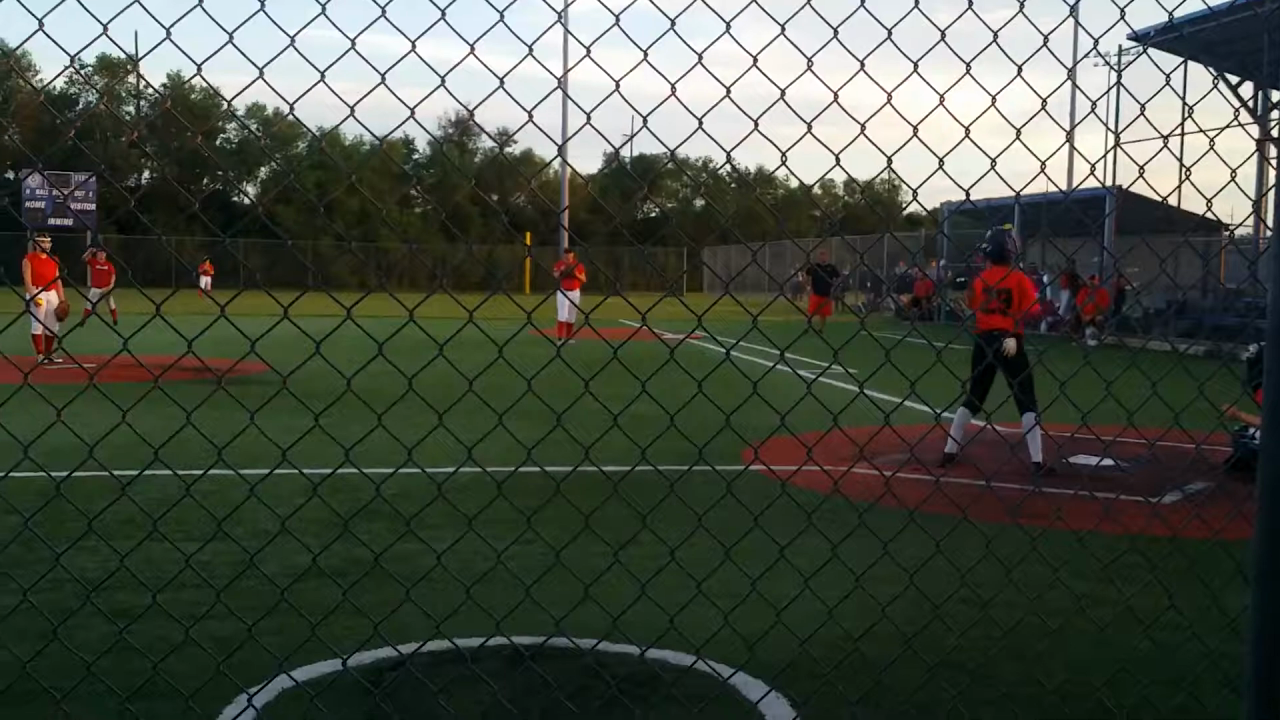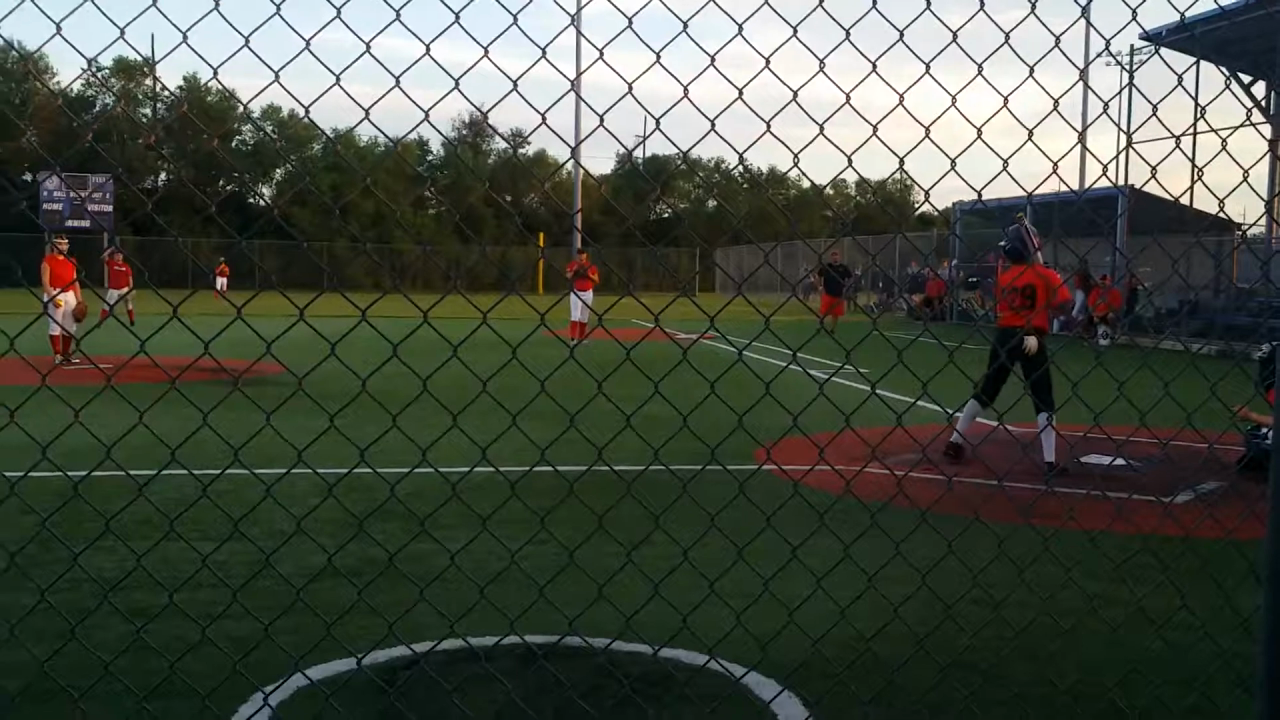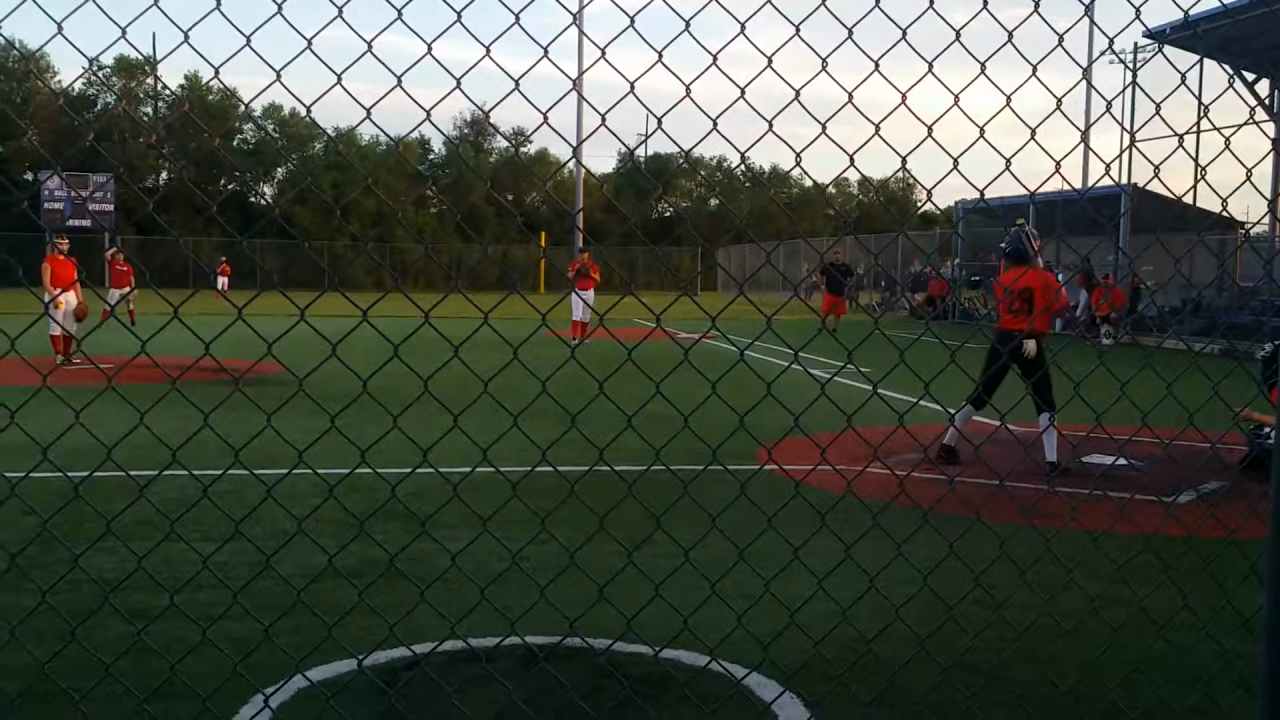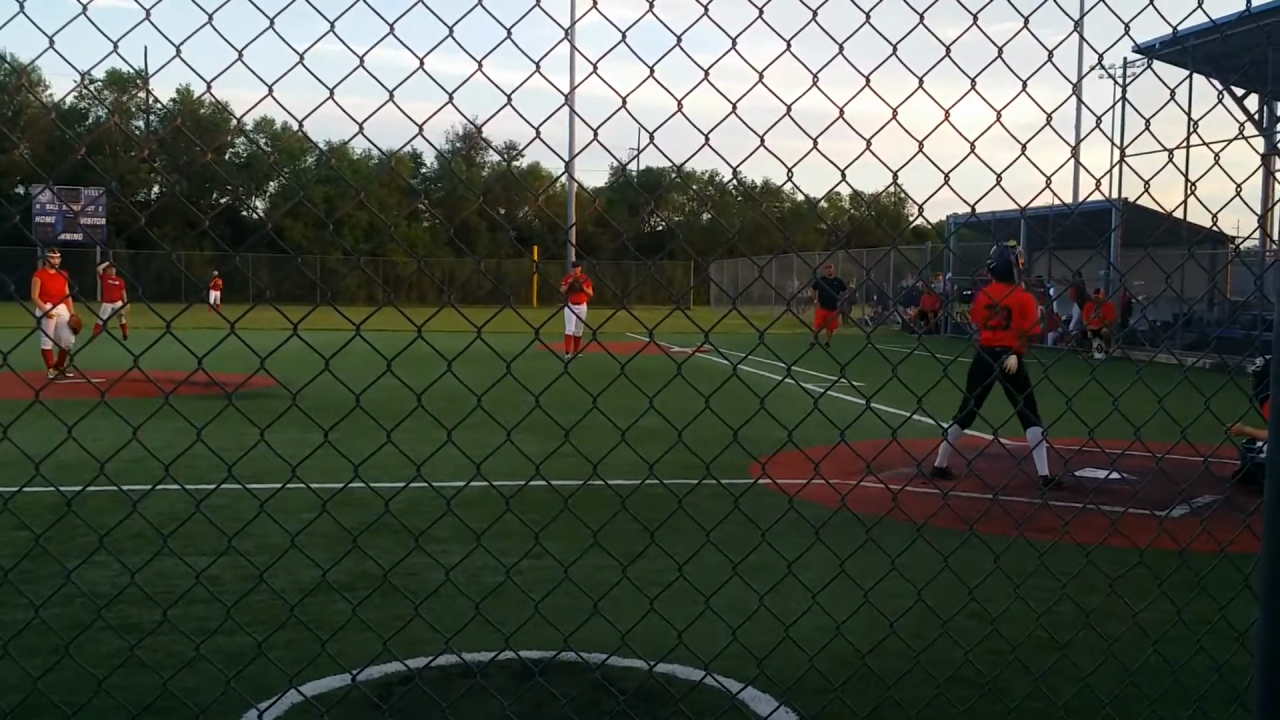
dt=0.2s
person 1, frame 1
left shoulder: (979, 280)
right shoulder: (1021, 279)
right elbow: (1029, 315)
left hip: (984, 341)
right hip: (1010, 342)
left knee: (973, 398)
right knee: (1026, 401)
left ankle: (950, 452)
right ankle: (1037, 462)
person 1, frame 2
left shoulder: (1003, 279)
right shoulder: (1046, 275)
right elbow: (1063, 304)
left hip: (1004, 337)
right hip: (1032, 340)
left knee: (984, 392)
right knee: (1044, 401)
left ankle: (956, 442)
right ankle: (1050, 462)
person 1, frame 3
left shoulder: (1002, 280)
right shoulder: (1044, 278)
right elbow: (1059, 308)
left hip: (1003, 340)
right hip: (1030, 343)
left knee: (980, 395)
right knee: (1045, 402)
left ankle: (947, 445)
right ankle: (1052, 462)
person 1, frame 4
left shoulder: (982, 295)
right shoulder: (1024, 298)
right elbow: (1029, 334)
left hip: (984, 357)
right hip: (1010, 359)
left knee: (966, 412)
right knee: (1030, 416)
left ankle: (940, 466)
right ankle: (1044, 475)
